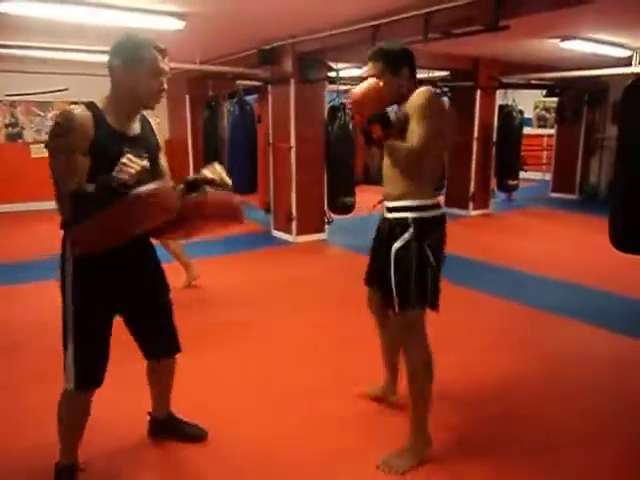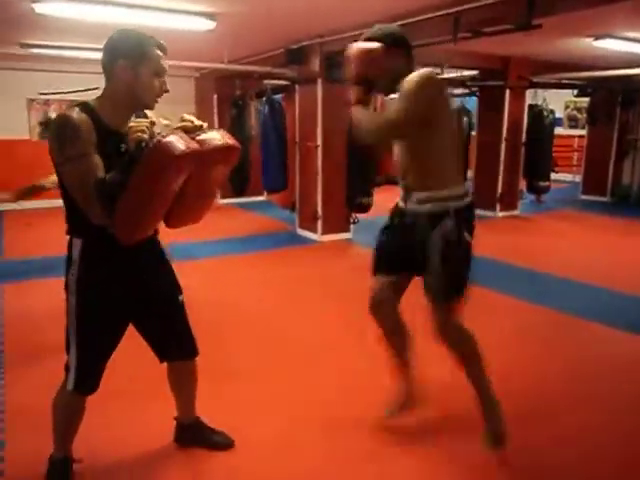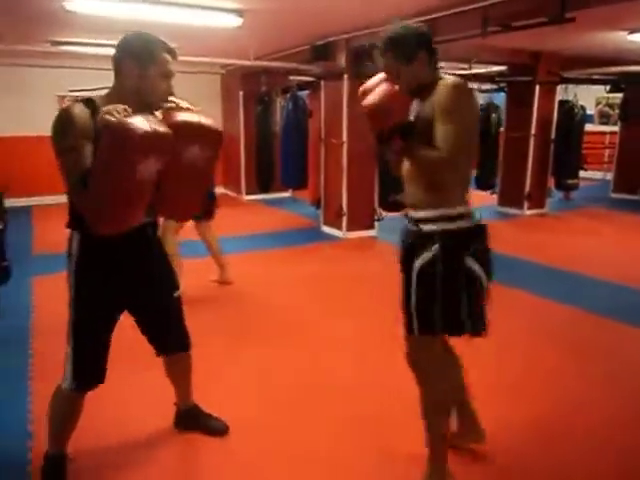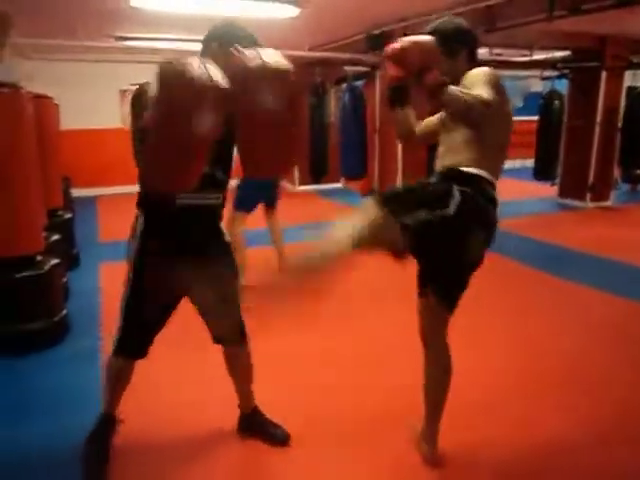
dt=1s
person 1, frame 1
left shoulder: (148, 129)
right shoulder: (76, 123)
right elbow: (70, 206)
right wrist: (113, 183)
left hip: (137, 252)
right hip: (90, 259)
left knee: (164, 347)
right knee: (83, 377)
left ankle: (162, 418)
person 1, frame 2
left shoulder: (143, 126)
right shoulder: (74, 125)
right elbow: (100, 210)
right wrist: (130, 155)
left hip: (146, 254)
right hip: (97, 264)
left knee: (183, 350)
right knee: (80, 377)
left ankle: (188, 424)
person 1, frame 3
right shoulder: (77, 119)
right elbow: (88, 202)
left hip: (146, 248)
right hip: (96, 255)
left knee: (176, 342)
right knee: (80, 375)
left ankle: (186, 409)
person 1, frame 4
right shoulder: (155, 97)
left hip: (208, 233)
right hip: (159, 233)
left knee: (235, 333)
right knee: (130, 340)
left ankle: (249, 414)
right ankle: (107, 421)
person 2, frame 1
left shoulder: (426, 100)
right shoulder: (400, 110)
left elbow: (413, 158)
right elbow: (383, 162)
right wrist: (370, 127)
left hip: (416, 223)
right hip: (394, 219)
left knee: (409, 326)
right knee: (379, 303)
left ankle: (419, 439)
right ankle: (389, 386)
person 2, frame 2
left shoulder: (421, 82)
right shoulder: (401, 109)
left elbow: (373, 131)
right elbow: (369, 136)
left wrist: (360, 90)
right wrist: (363, 93)
left hip: (446, 212)
right hip: (410, 208)
left knee: (445, 322)
right knee: (380, 300)
left ankle: (488, 401)
right ankle: (407, 386)
person 2, frame 3
left shoulder: (452, 93)
right shoulder: (420, 103)
left elbow: (445, 169)
right elbow: (406, 165)
left wrist: (402, 137)
left hip: (446, 236)
right hip: (424, 231)
left knee: (423, 353)
right knee: (429, 341)
right ankle: (467, 424)
person 2, frame 4
left shoulder: (480, 78)
right shoulder: (459, 98)
left elbow: (478, 111)
right elbow: (416, 134)
left wrist: (434, 84)
right wrist: (397, 94)
left hip: (458, 195)
right hip: (468, 220)
left knee: (367, 221)
right knee: (432, 331)
right ankle: (429, 437)
